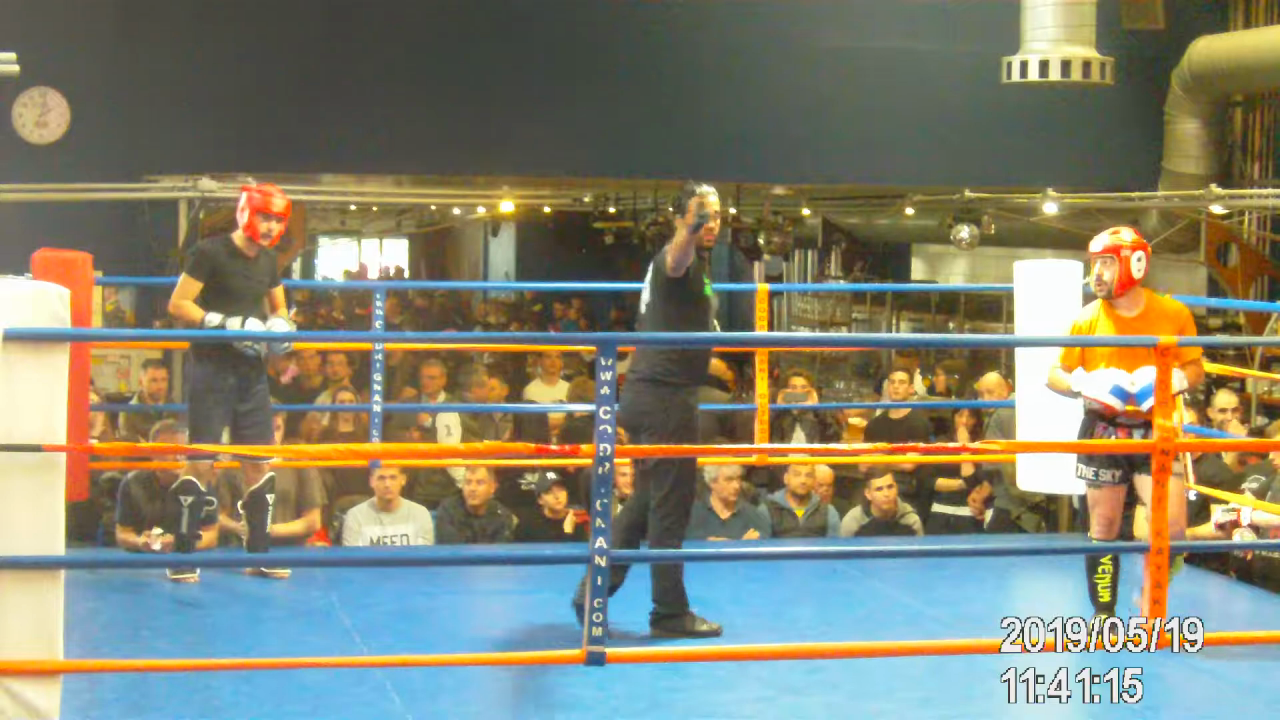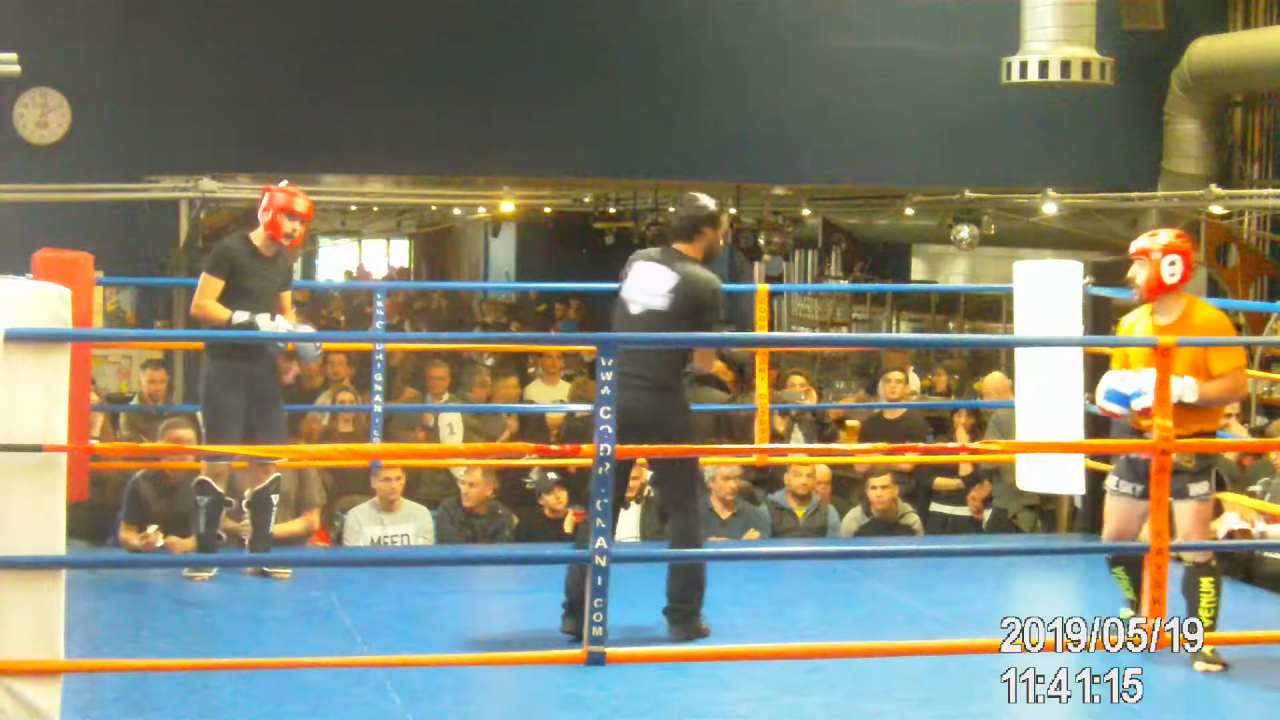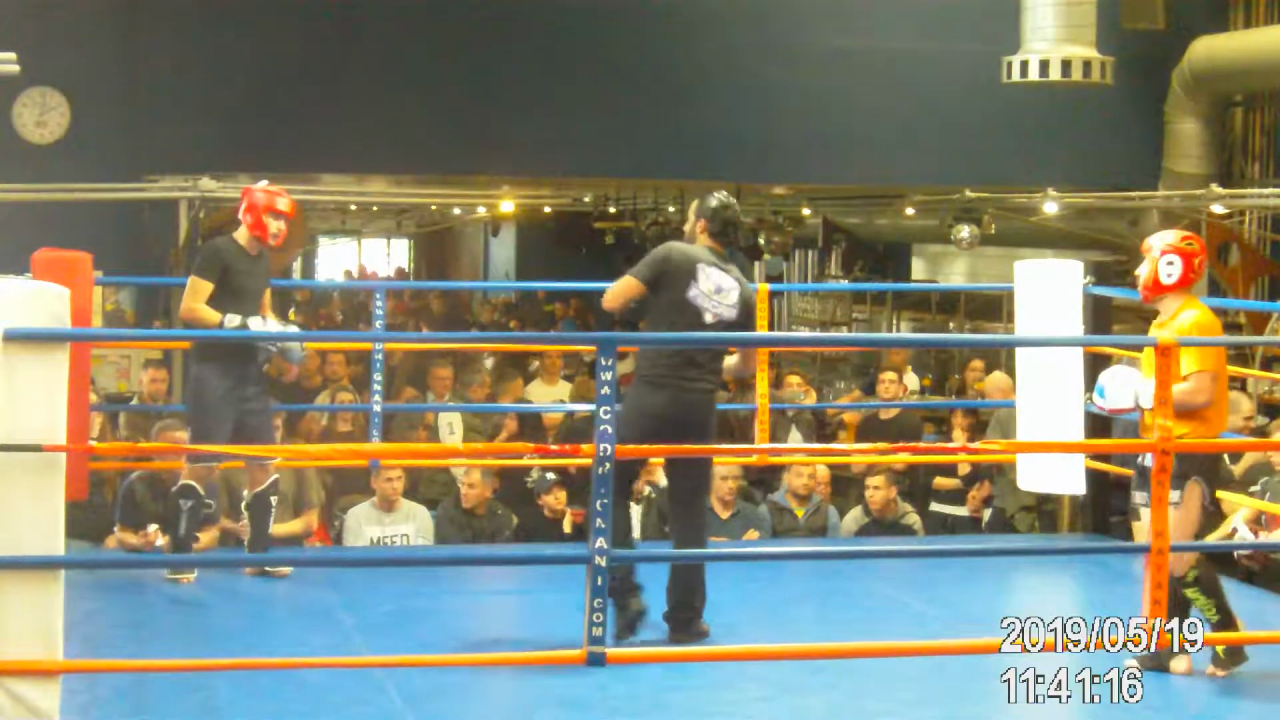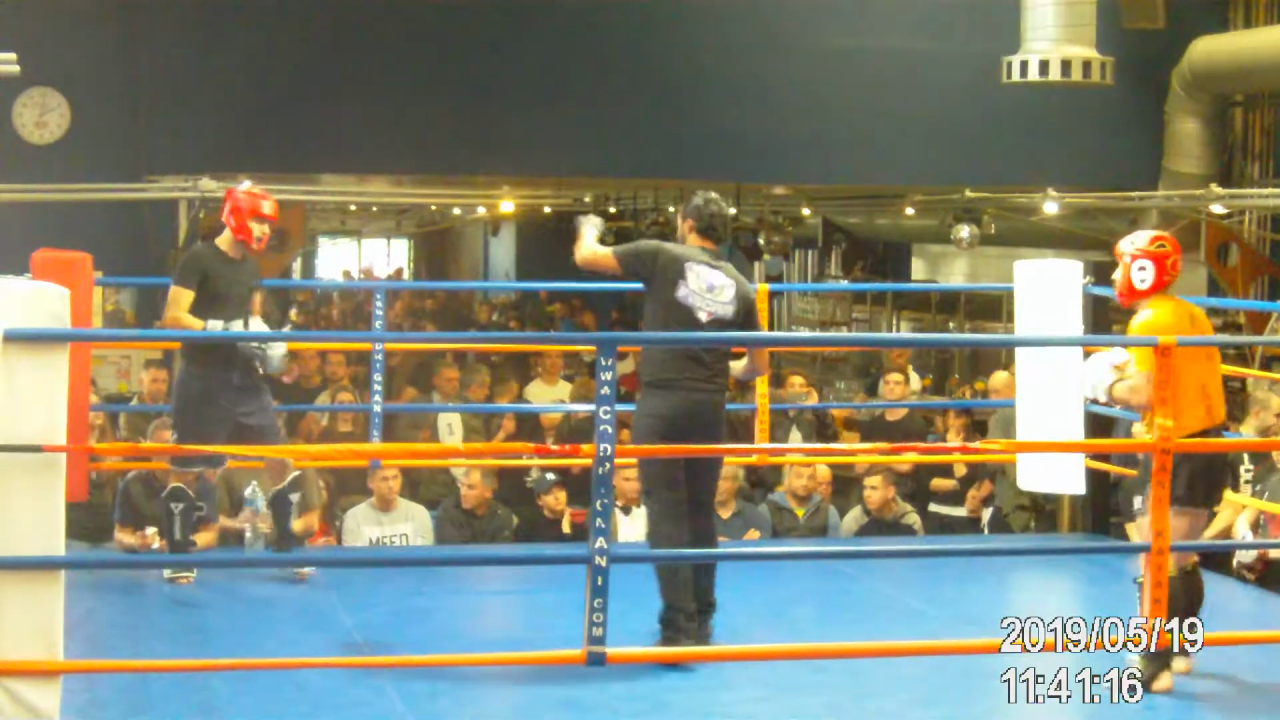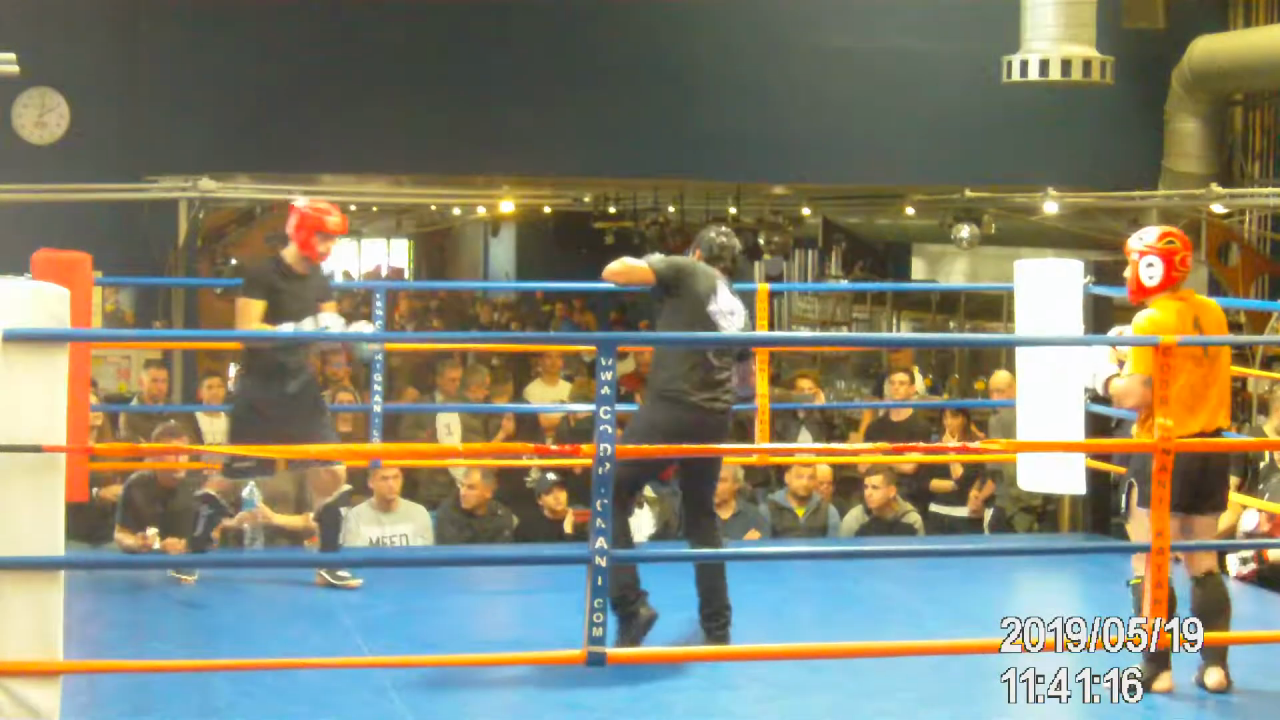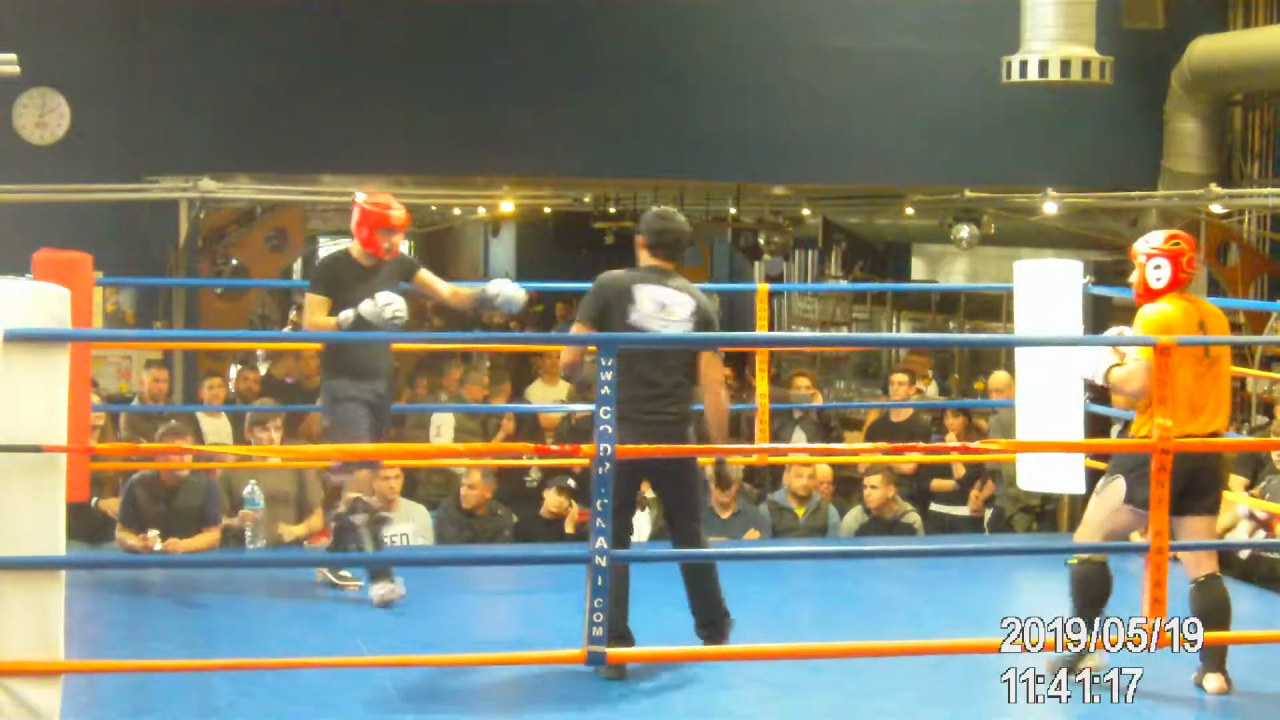
dt=0.4s
person 1, frame 1
left shoulder: (692, 264)
right shoulder: (675, 261)
right elbow: (678, 252)
right wrist: (689, 228)
left hip: (649, 392)
right hip: (664, 395)
left knee: (645, 501)
right knee: (670, 507)
right ankle: (670, 614)
person 1, frame 2
left shoulder: (638, 261)
right shoulder: (703, 283)
right elbow: (704, 360)
left hip: (616, 397)
right hip: (661, 403)
left knee: (603, 506)
right knee: (684, 507)
left ankle: (576, 612)
right ankle: (685, 615)
person 1, frame 3
left shoulder: (672, 255)
right shoulder: (742, 289)
left elbow: (612, 303)
right elbow: (747, 365)
left wrist: (648, 298)
left hip: (649, 395)
right hip: (698, 405)
left knee: (614, 492)
right knee: (689, 512)
left ankle: (625, 594)
right ankle: (685, 619)
person 1, frame 4
left shoulder: (661, 255)
right shoulder: (739, 286)
left elbow: (585, 257)
right elbow: (758, 365)
left wrist: (587, 228)
left hip: (661, 401)
right hip: (710, 406)
left knee: (666, 513)
right knee: (702, 512)
left ankle: (680, 625)
right ankle: (700, 618)
person 1, frame 5
left shoulder: (685, 271)
right shoulder: (740, 310)
left elbow: (613, 273)
left wrist: (652, 264)
left hip: (667, 410)
right hip: (714, 420)
left knee: (612, 498)
right knee: (702, 519)
left ankle: (631, 605)
right ankle: (717, 624)
person 1, frame 6
left shoulder: (612, 286)
right shoulder: (699, 304)
left elbow: (569, 359)
right elbow: (712, 385)
left wrist: (585, 377)
right wrist: (720, 452)
left hip: (620, 433)
right hip: (673, 435)
left knee: (614, 540)
right knee: (688, 533)
left ankle: (613, 644)
right ankle: (715, 627)
person 2, frame 1
left shoulder: (1173, 313)
right shoulder: (1087, 319)
left elbow: (1196, 369)
right elbow: (1056, 376)
left wrist: (1175, 380)
right wrist: (1085, 385)
left hip: (1154, 433)
right hip: (1104, 432)
left knee: (1173, 527)
right knee: (1103, 529)
right ankle: (1104, 614)
person 2, frame 2
left shoulder: (1210, 322)
right shoulder: (1131, 324)
left elbow: (1236, 384)
right elbow: (1116, 377)
left wrist: (1184, 390)
right wrist: (1109, 391)
left hip: (1190, 450)
right hip: (1138, 446)
left knee: (1196, 548)
right knee: (1115, 538)
left ankle: (1204, 642)
right ankle: (1138, 608)
person 2, frame 3
left shoulder: (1195, 321)
right shoulder: (1160, 323)
left elbow: (1202, 392)
left wrist: (1142, 394)
right wrist: (1128, 389)
left hip: (1188, 455)
right hip: (1155, 453)
left knee: (1177, 559)
left ankle: (1228, 640)
right ankle: (1168, 648)
person 2, frame 4
left shoulder: (1148, 321)
right shoulder: (1189, 313)
left elbow: (1145, 394)
left wrist: (1108, 385)
right wrist: (1130, 370)
left hip: (1176, 452)
right hip: (1206, 447)
right knee: (1180, 557)
left ankle: (1156, 665)
right ankle: (1176, 649)
person 2, frame 5
left shoulder: (1151, 320)
right shoulder: (1211, 312)
left elbow: (1137, 396)
left wrist: (1107, 376)
right hip: (1210, 450)
left knee: (1148, 566)
right knee: (1203, 564)
left ankle: (1156, 669)
right ankle: (1215, 665)
person 2, frame 6
left shoulder: (1156, 315)
right shoulder: (1215, 317)
left elbow: (1139, 383)
left wrist: (1105, 367)
right wrist: (1132, 354)
left hip: (1155, 452)
right hip: (1205, 453)
left knee: (1088, 543)
right knee: (1203, 567)
left ankle: (1084, 645)
right ankle: (1214, 668)
person 3, frame 1
left shoulder: (269, 260)
right shoulder: (211, 252)
left elbow: (279, 309)
right elbow: (177, 305)
left wrist: (281, 330)
right wrist: (224, 324)
left hip: (251, 370)
right hip: (212, 368)
left knee: (259, 461)
right knee: (201, 462)
left ankle: (259, 551)
person 3, frame 2
left shoulder: (284, 261)
right shoulder: (230, 250)
right elbow: (200, 305)
left wrist: (299, 335)
right wrist: (250, 320)
left hip: (263, 367)
right hip: (226, 366)
left knee: (267, 460)
right knee: (218, 462)
left ankle: (260, 551)
right ankle: (205, 551)
person 3, frame 3
left shoulder: (262, 259)
right shoulder: (217, 251)
right elbow: (189, 309)
left wrist: (280, 336)
right wrist: (241, 323)
left hip: (251, 370)
right hip: (214, 369)
left knee: (263, 462)
right knee: (202, 462)
left ankle: (259, 552)
person 3, frame 4
left shoulder: (251, 264)
right shoulder: (199, 259)
right elbow: (172, 318)
left wrist: (265, 342)
right wrist: (227, 329)
left hip: (245, 378)
right hip: (204, 378)
left knee: (281, 460)
right knee: (187, 469)
left ankle: (286, 547)
right ankle: (177, 555)
person 3, frame 5
left shoulder: (318, 276)
right shoulder: (264, 273)
left elbow: (329, 323)
right elbow: (246, 330)
left wrist: (349, 335)
right wrist: (301, 330)
left hip: (302, 384)
right hip: (262, 386)
left knee: (332, 474)
right knee: (230, 476)
left ankle: (330, 563)
right ankle: (194, 552)
person 3, frame 6
left shoulder: (398, 263)
right shoulder: (331, 268)
left elbow: (447, 294)
right elbow: (309, 325)
left wrist: (485, 295)
right wrist: (357, 315)
left hip: (381, 382)
right hip: (343, 385)
left knee: (363, 478)
right knee: (359, 475)
left ankle: (334, 562)
right ankle: (379, 575)
